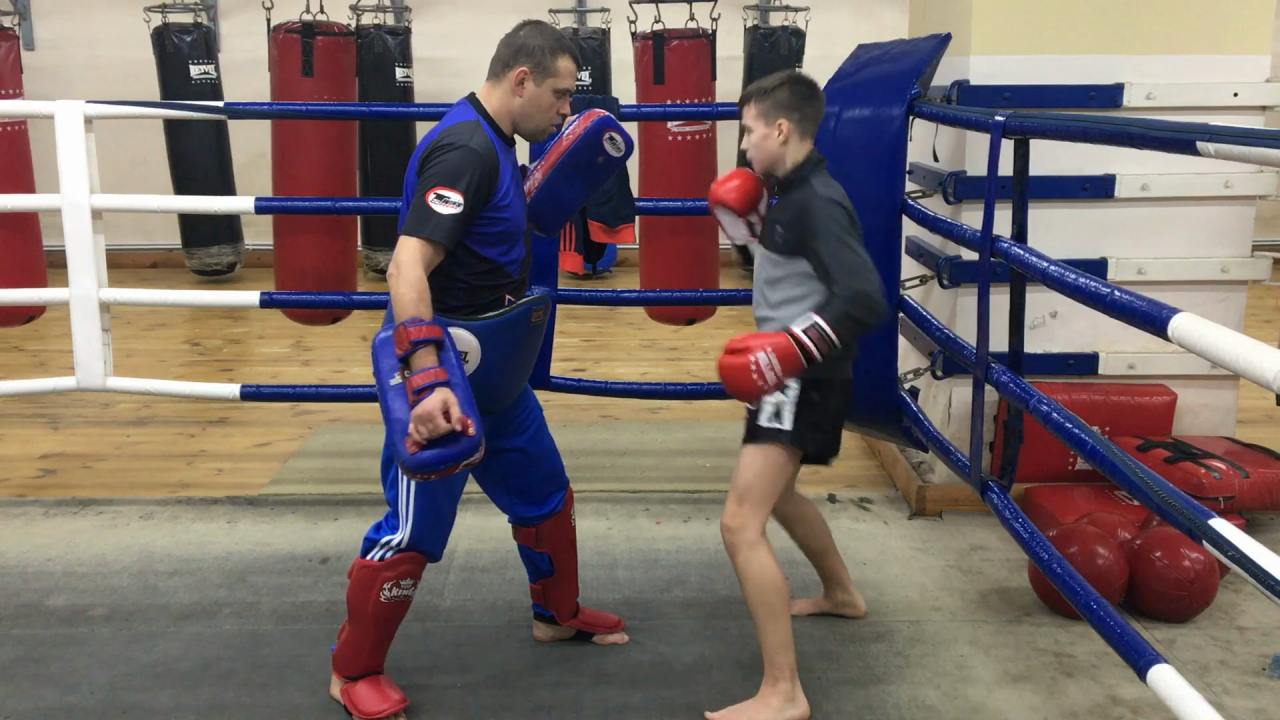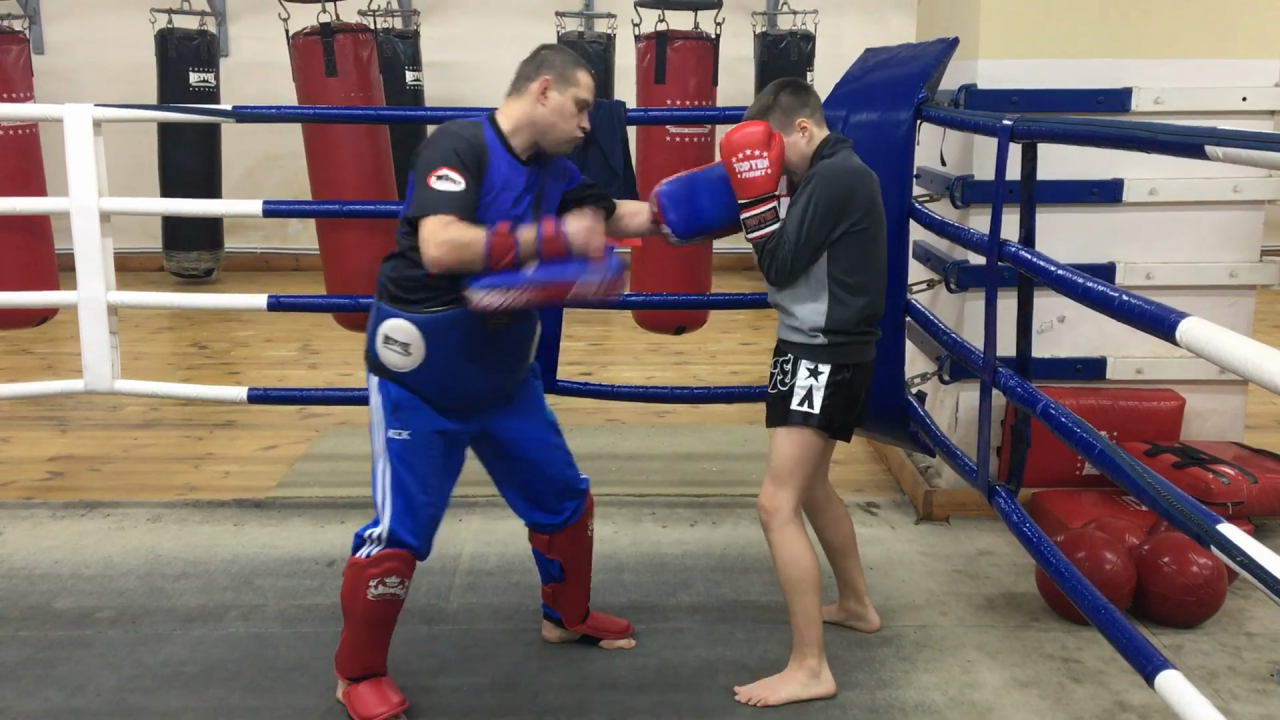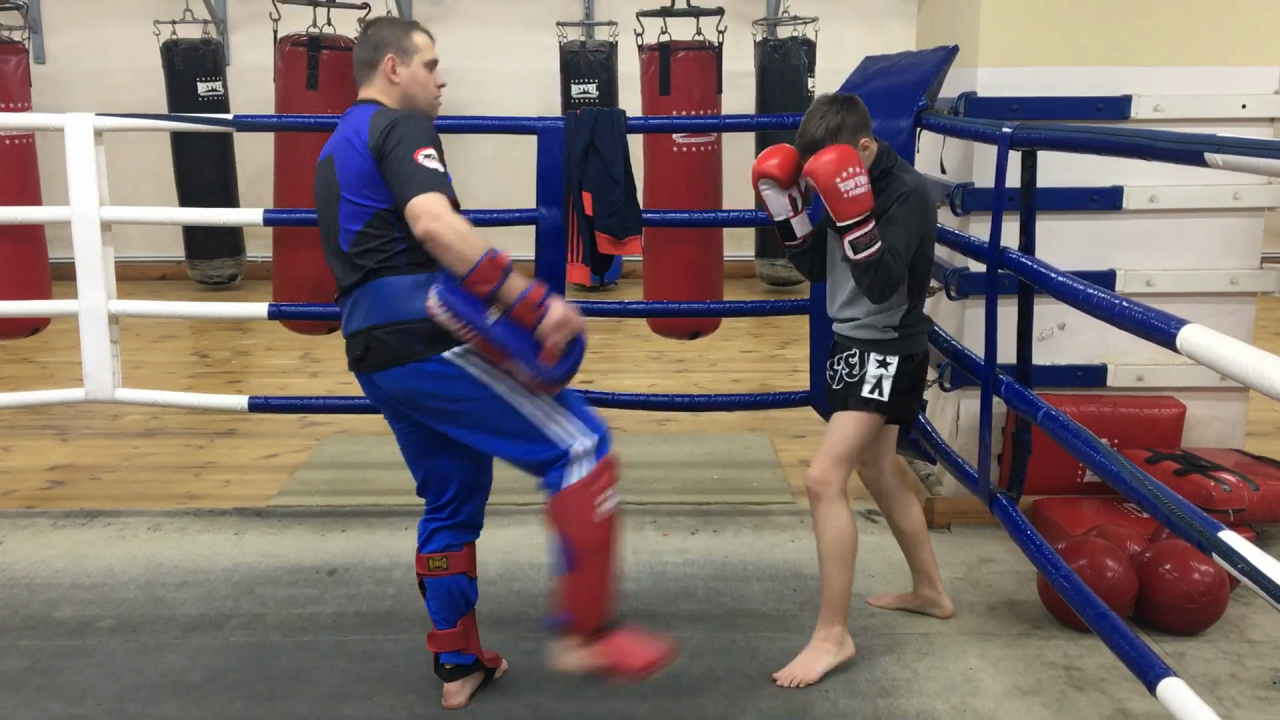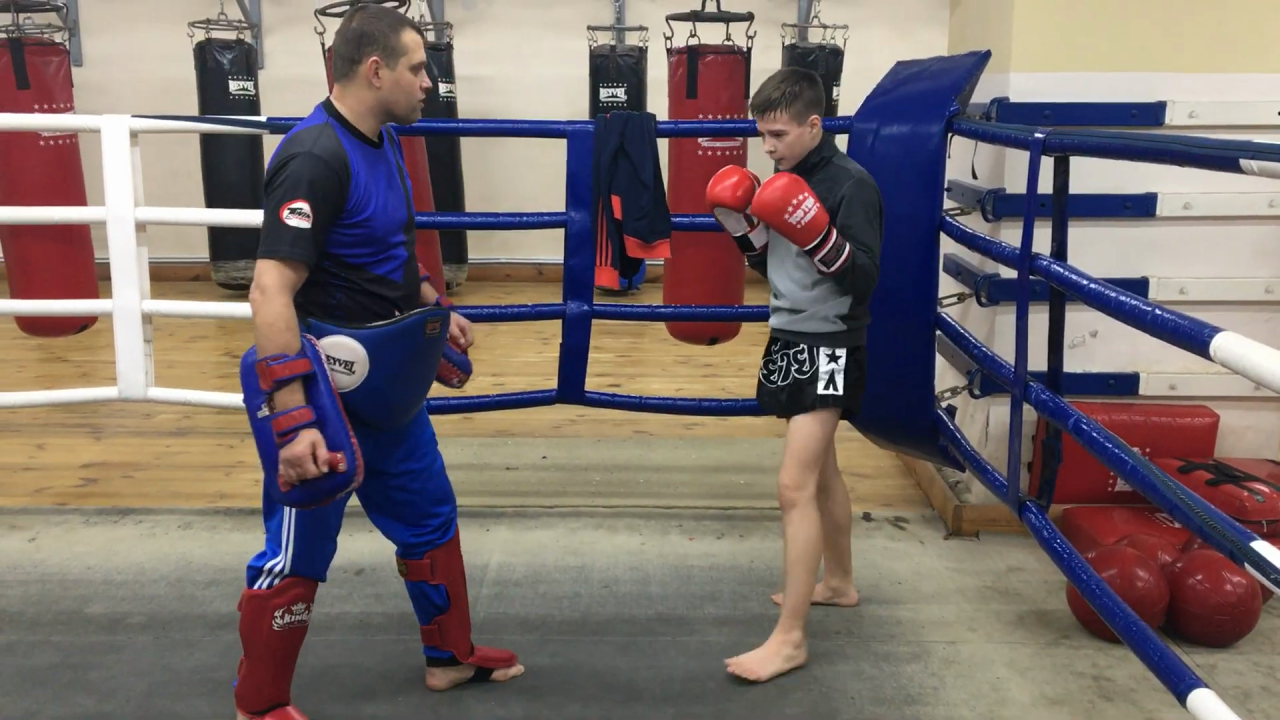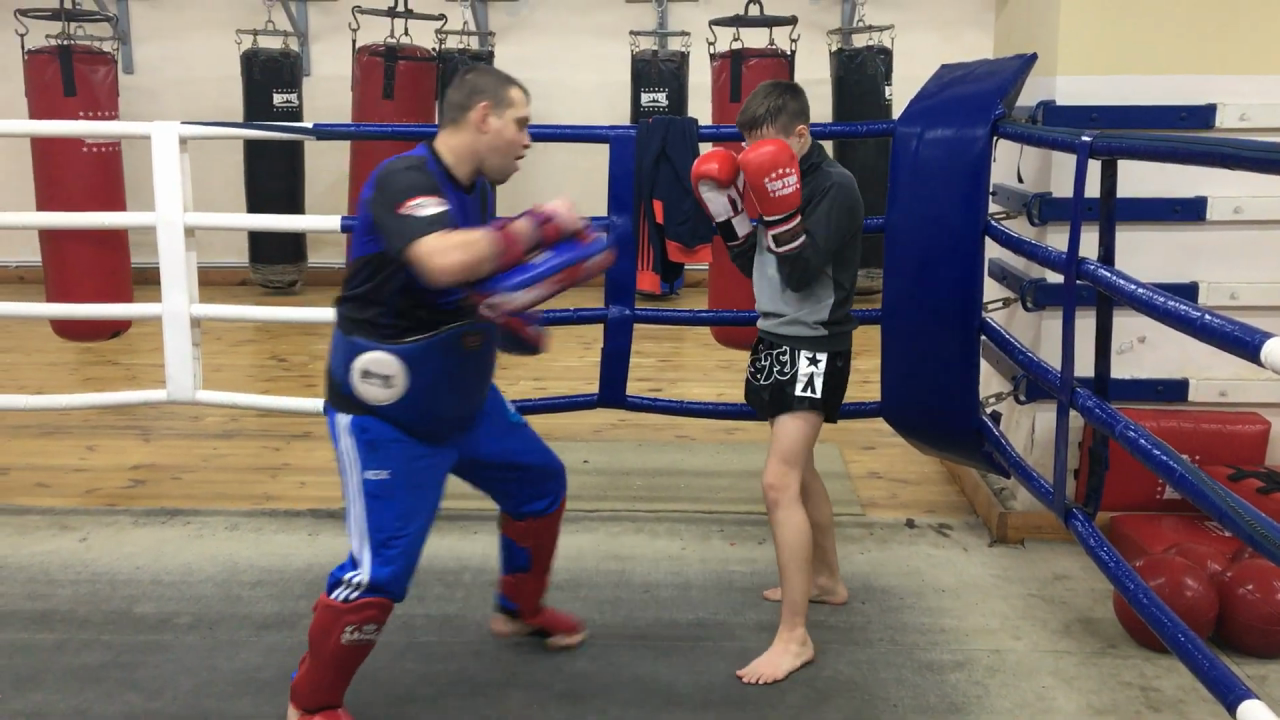
dt=1s
person 1, frame 1
left shoulder: (489, 140)
right shoulder: (465, 149)
right elbow: (408, 269)
right wrist: (428, 382)
left hip: (491, 366)
right hip: (442, 368)
left knee: (543, 491)
right knee: (414, 528)
left ankle: (557, 613)
person 1, frame 2
left shoulder: (551, 170)
right shoulder: (457, 145)
left elbow: (616, 219)
right elbow: (439, 249)
right wrist: (552, 237)
left hip: (503, 376)
right hip: (422, 372)
left knee: (561, 497)
right knee: (400, 532)
left ankle: (568, 615)
person 1, frame 3
left shoulder: (339, 154)
right shoulder: (401, 133)
right elbow: (435, 225)
right wrist: (534, 304)
left hip: (379, 353)
right hip: (430, 341)
left knee: (454, 504)
right knee: (581, 449)
left ankle: (457, 664)
right ankle: (585, 632)
person 1, frame 4
left shoulder: (383, 142)
right shoulder: (316, 158)
right elbow: (271, 293)
left wrist: (437, 309)
right wrist: (294, 420)
left knee: (430, 518)
right knee: (297, 552)
left ankle: (449, 655)
person 1, frame 5
left shoulder: (473, 186)
right shoulder: (403, 177)
right elbow: (445, 262)
left wrist: (506, 317)
right wrist: (541, 225)
left hip: (461, 391)
right hip: (386, 406)
left knee: (539, 483)
right knee: (379, 570)
left ankle: (520, 610)
person 2, frame 1
left shoulder: (817, 201)
right shoulder: (796, 191)
left elbow: (865, 299)
left wrist: (786, 348)
right wrist: (746, 219)
left hip: (804, 386)
right hip: (801, 379)
left knee: (741, 525)
right knee: (776, 494)
right ankle: (841, 593)
person 2, frame 2
left shoulder: (832, 176)
right shoulder: (844, 173)
left elbow: (781, 266)
right elbow: (802, 257)
left wrist: (757, 194)
right wrist: (768, 195)
left hip: (824, 357)
right hip: (825, 351)
left knee: (777, 504)
right knee: (810, 485)
left ankle: (809, 666)
right ankle: (856, 604)
person 2, frame 3
left shoulder: (907, 192)
right shoulder: (855, 187)
left elbow: (880, 285)
right elbow: (814, 265)
left wrist: (853, 212)
right wrist: (785, 206)
left hip: (886, 354)
right hip: (855, 345)
left knee: (824, 479)
right knee: (879, 473)
left ankle: (832, 633)
right ankle: (929, 591)
person 2, frame 4
left shoulder: (850, 183)
right shoulder: (787, 175)
left elbow: (864, 277)
left wrist: (815, 233)
right wrist: (740, 223)
left hip: (828, 348)
right hip: (787, 338)
left knee: (793, 486)
right knee: (819, 471)
left ankle: (790, 637)
right ankle: (839, 581)
person 2, frame 5
left shoulder: (835, 186)
right shoulder: (769, 183)
left elbow: (801, 274)
right elbow: (754, 265)
left wrist: (780, 204)
right wrist: (725, 208)
left hip: (812, 349)
right hip: (775, 341)
left knee: (777, 484)
right knee: (798, 470)
left ankle: (793, 635)
right ankle: (826, 577)
